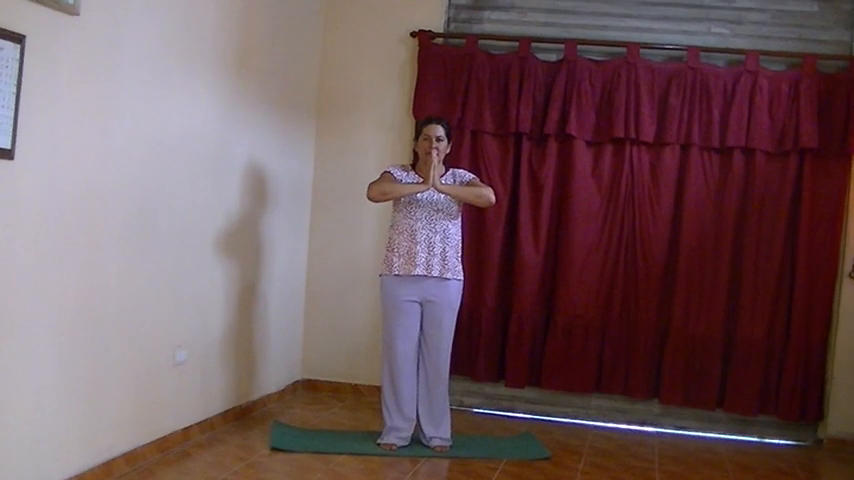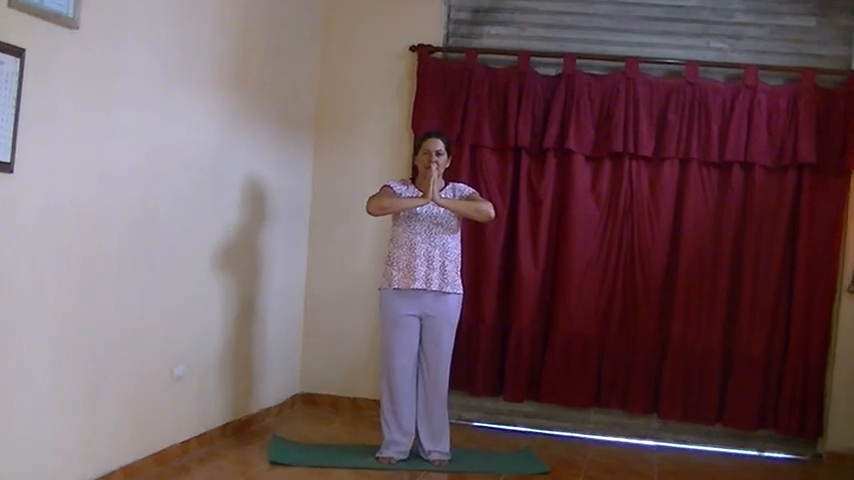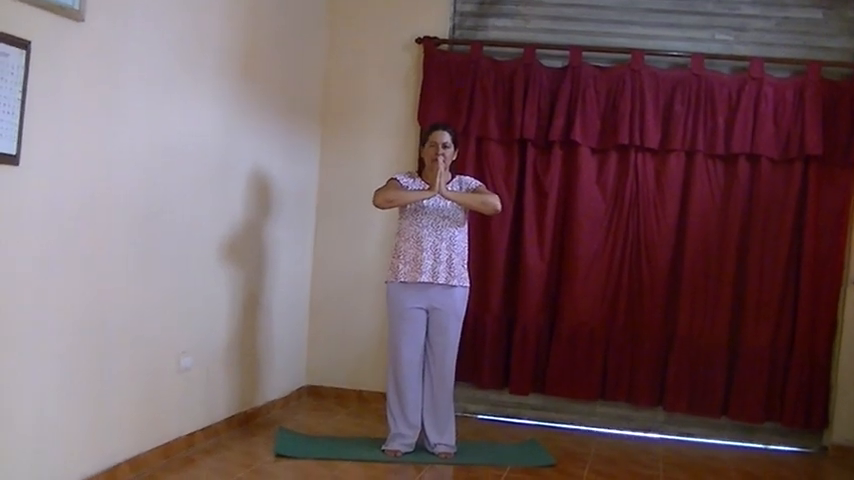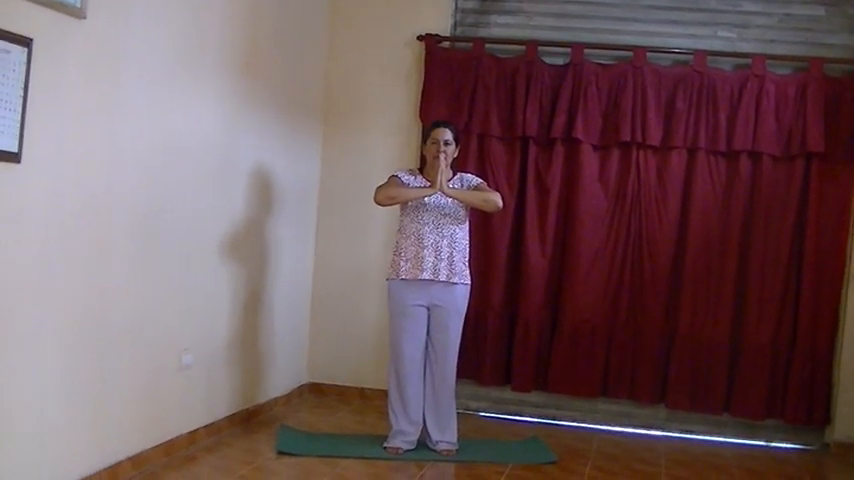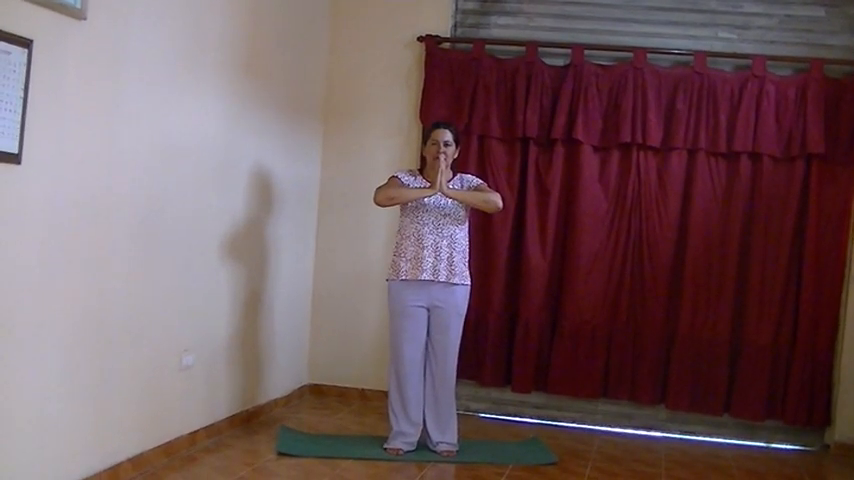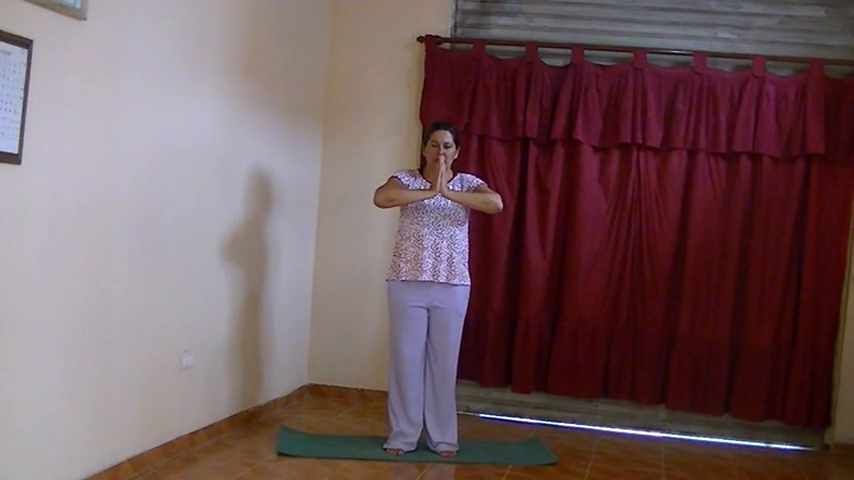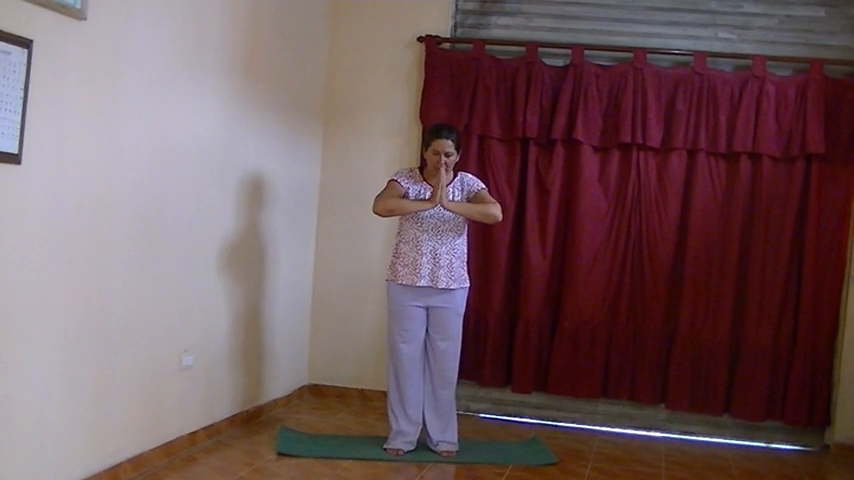
dt=0.7s
person 1, frame 1
left shoulder: (460, 178)
right shoulder: (398, 174)
left elbow: (488, 198)
right elbow: (373, 192)
left wrist: (440, 186)
right wrist: (423, 185)
left hip: (445, 281)
right hip: (400, 277)
left knee: (437, 356)
right knee: (399, 353)
left ankle: (436, 431)
right ankle: (396, 430)
person 1, frame 2
left shoulder: (459, 192)
right shoulder: (398, 188)
left elbow: (488, 212)
right elbow: (373, 206)
left wrist: (440, 199)
right wrist: (422, 198)
left hip: (444, 295)
right hip: (399, 291)
left knee: (436, 370)
right knee: (398, 367)
left ankle: (435, 445)
right ankle: (395, 443)
person 1, frame 3
left shoulder: (466, 185)
right shoulder: (404, 181)
left elbow: (495, 205)
right elbow: (380, 199)
left wrist: (446, 192)
right wrist: (429, 191)
left hip: (451, 288)
right hip: (406, 284)
left knee: (442, 363)
right knee: (404, 360)
left ankle: (441, 438)
right ankle: (401, 436)
person 1, frame 4
left shoulder: (467, 183)
right shoulder: (406, 178)
left elbow: (496, 202)
right elbow: (381, 196)
left wrist: (448, 189)
right wrist: (430, 188)
left hip: (452, 285)
right hip: (407, 282)
left knee: (444, 360)
right knee: (405, 358)
left ankle: (442, 435)
right ankle: (402, 434)
person 1, frame 5
left shoulder: (467, 183)
right shoulder: (405, 179)
left elbow: (496, 202)
right elbow: (381, 197)
left wrist: (448, 190)
right wrist: (429, 189)
left hip: (452, 285)
right hip: (407, 283)
left knee: (444, 361)
right knee: (406, 358)
left ankle: (443, 436)
right ankle: (403, 435)
person 1, frame 6
left shoulder: (467, 183)
right shoulder: (406, 178)
left elbow: (496, 203)
right elbow: (380, 198)
left wrist: (448, 192)
right wrist: (429, 191)
left hip: (452, 286)
right hip: (407, 283)
left knee: (444, 362)
right knee: (406, 359)
left ankle: (443, 437)
right ankle: (402, 435)
person 1, frame 7
left shoulder: (468, 183)
right shoulder: (405, 179)
left elbow: (495, 214)
right elbow: (380, 207)
left wrist: (448, 203)
right wrist: (429, 202)
left hip: (450, 288)
right hip: (406, 284)
left knee: (444, 362)
right knee: (405, 359)
left ankle: (443, 437)
right ankle: (402, 435)
